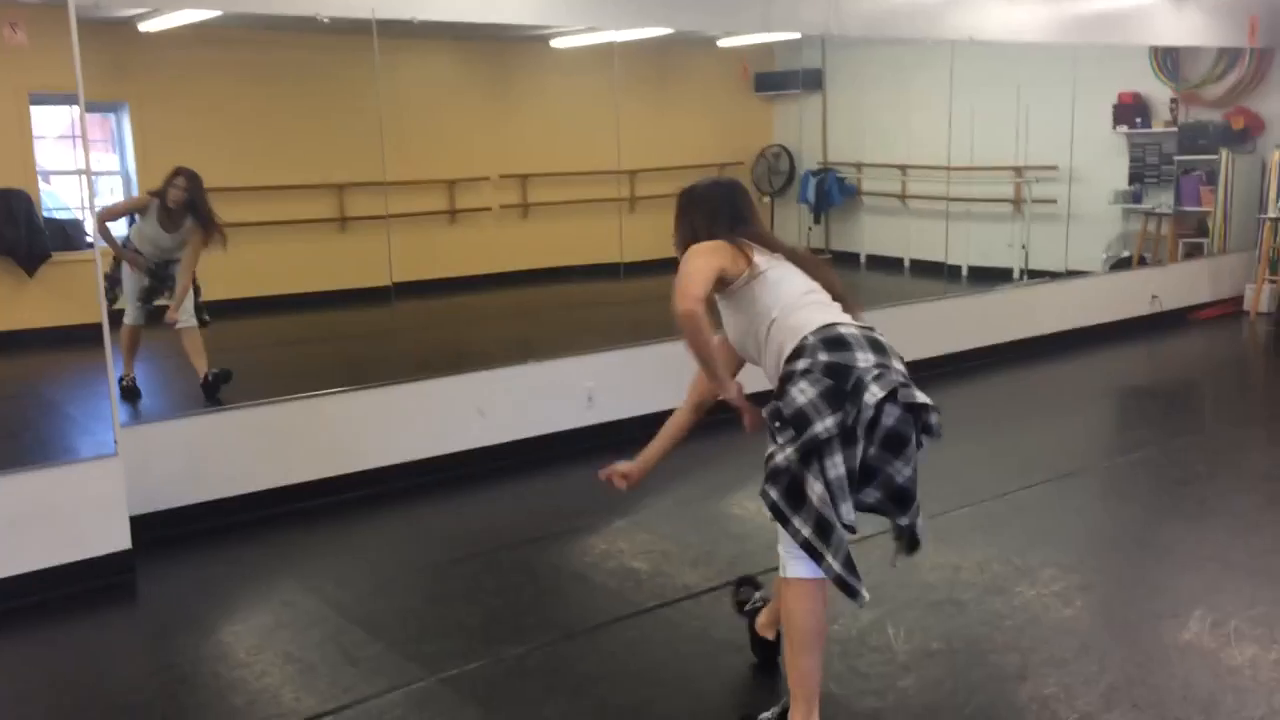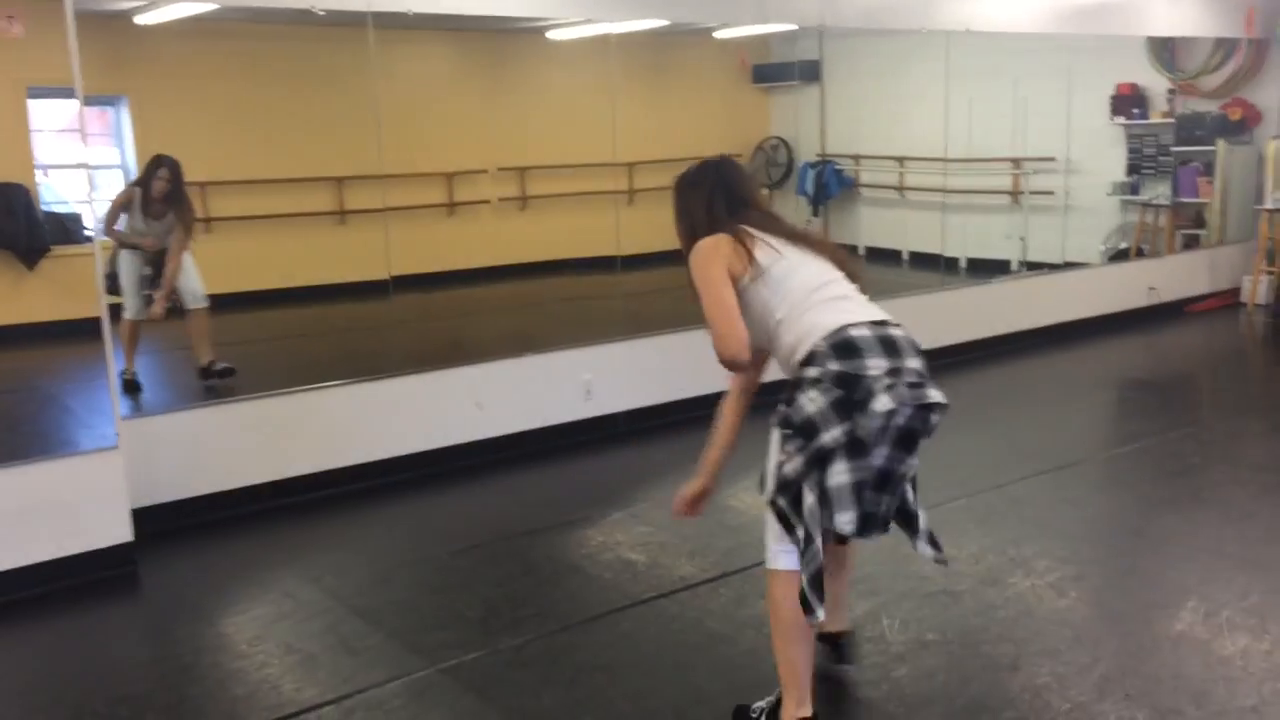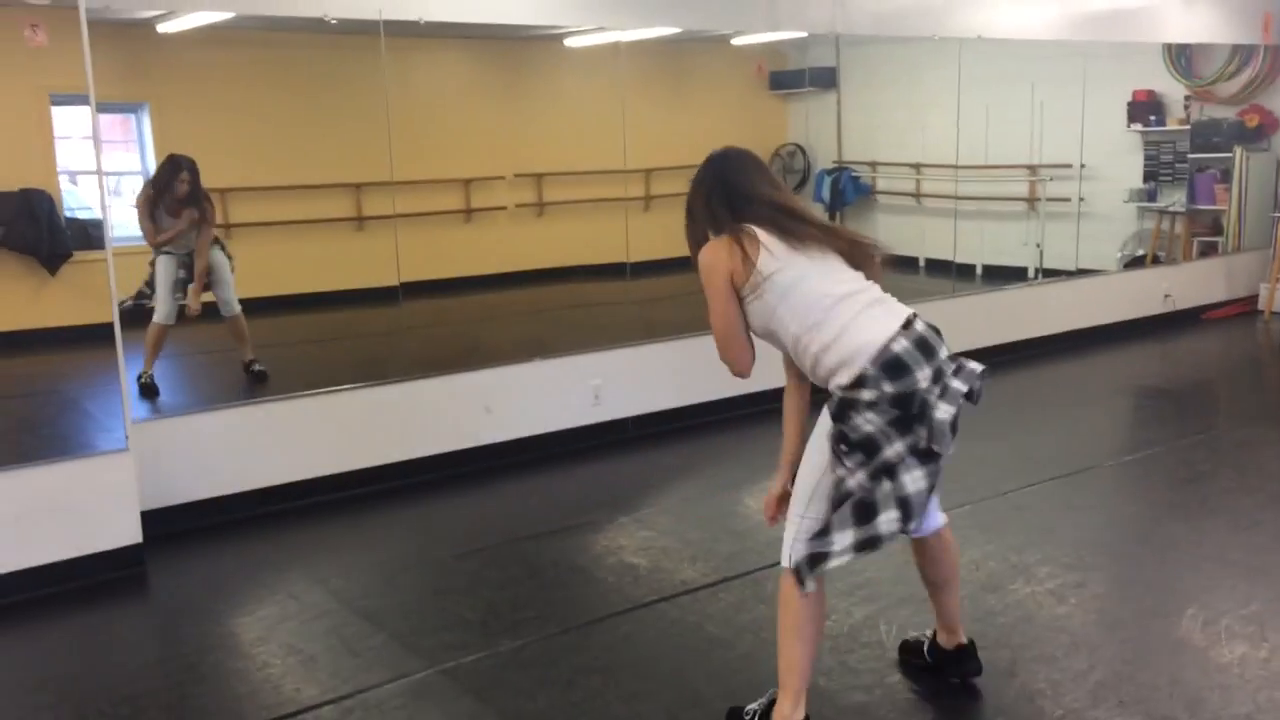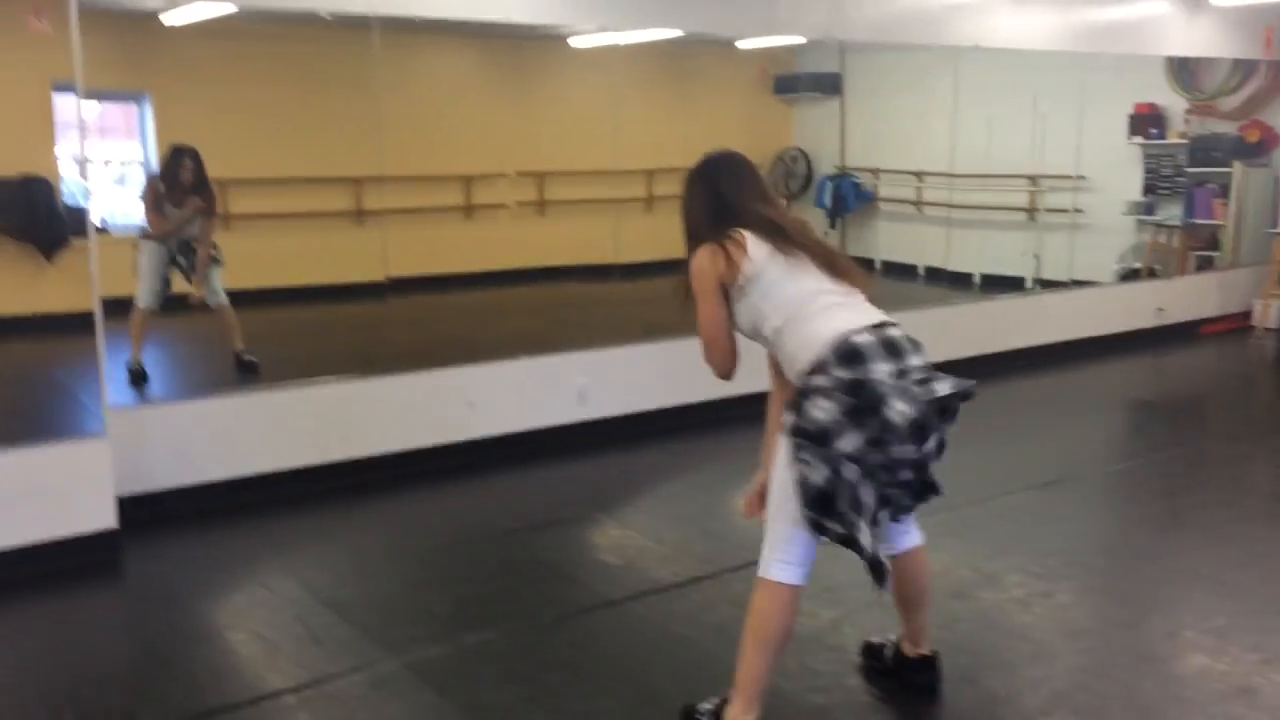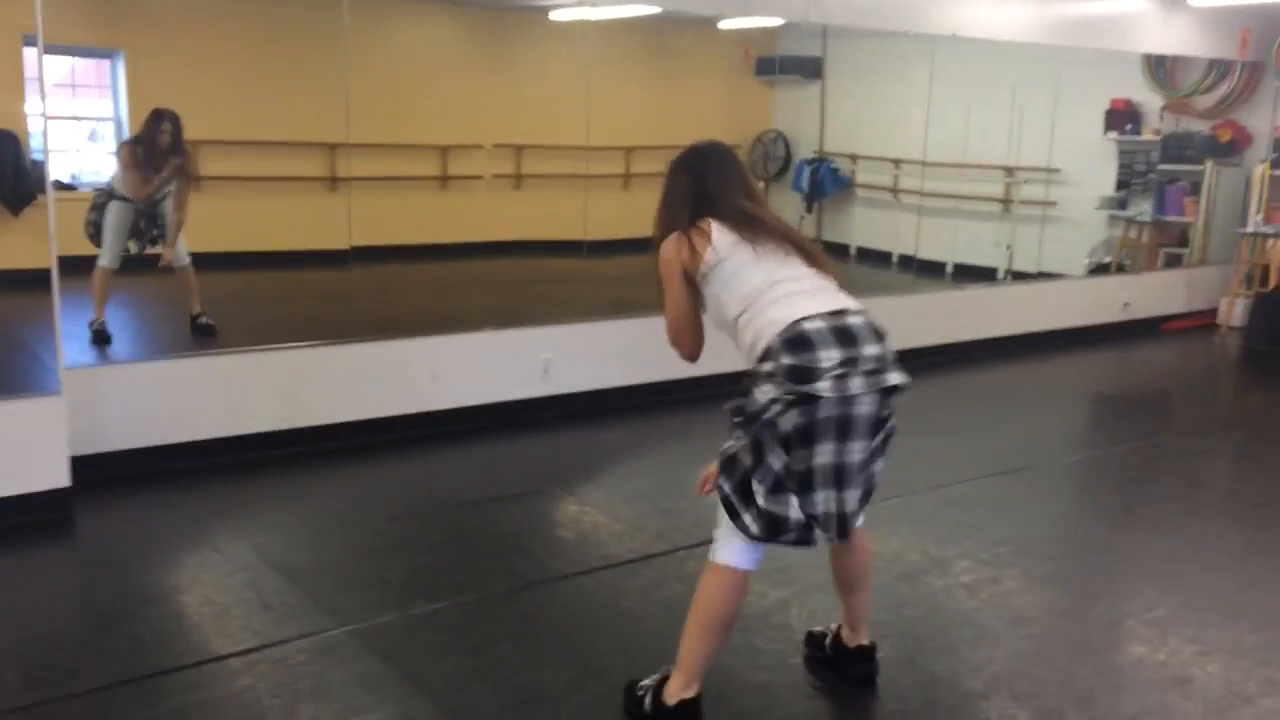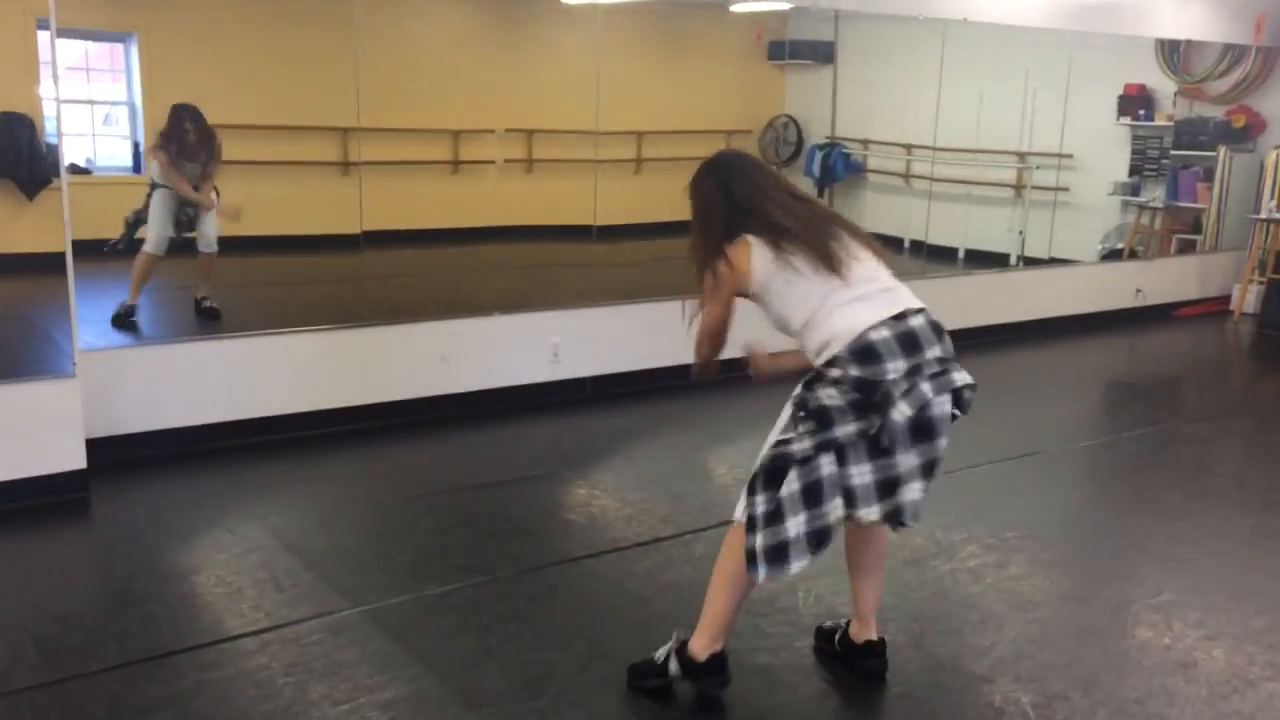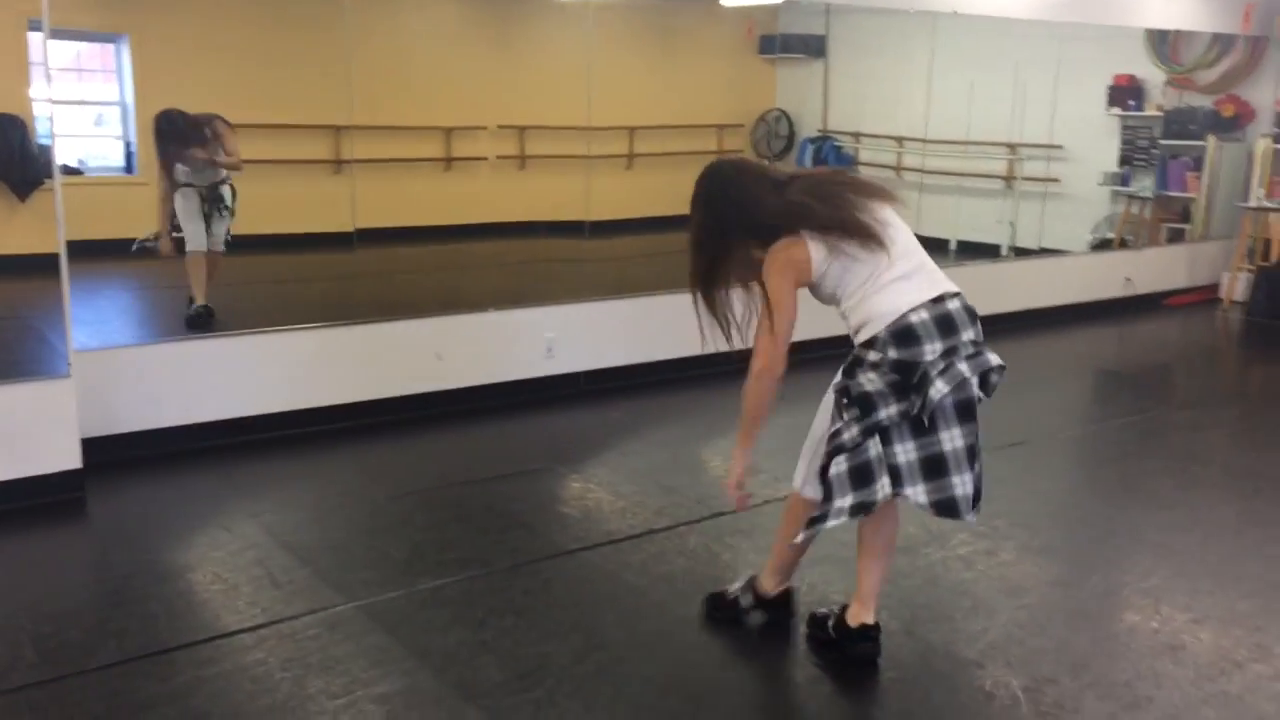
dt=0.2s
person 1, frame 1
left shoulder: (710, 253)
right shoulder: (765, 269)
left elbow: (688, 309)
right elbow: (704, 392)
left wrist: (732, 393)
right wrist: (644, 462)
left hip: (827, 373)
right hip: (875, 374)
left knee: (802, 545)
right knee: (809, 525)
right ankle: (770, 626)
person 1, frame 2
left shoulder: (711, 249)
right shoulder: (783, 246)
left elbow: (732, 351)
right elbow: (746, 381)
left wrist: (758, 356)
right wrist: (706, 476)
left hip: (841, 372)
right hip: (899, 363)
left knee: (789, 542)
right knee: (824, 508)
right ankle: (833, 630)
person 1, frame 3
left shoulder: (720, 253)
right shoulder: (805, 239)
left elbow: (740, 363)
right wrist: (787, 473)
left hip: (873, 385)
right hip: (923, 353)
left knee: (804, 546)
right knee: (917, 508)
right ankle: (953, 645)
person 1, frame 4
left shoulder: (712, 258)
right shoulder: (788, 244)
left elbow: (723, 365)
right wrist: (769, 470)
left hip: (844, 383)
right hip: (900, 363)
left knee: (785, 557)
right knee: (895, 523)
right ankle: (916, 655)
person 1, frame 5
left shoulder: (681, 246)
right shoulder: (771, 235)
left elbow: (688, 347)
right wrist: (735, 454)
left hip: (799, 369)
right hip: (865, 350)
left knee: (740, 538)
right knee: (839, 509)
right ankle: (856, 644)
person 1, frame 6
left shoulder: (734, 258)
right shoulder: (825, 226)
left elbow: (707, 352)
left wrist: (701, 366)
right wrist: (786, 362)
left hip: (861, 370)
right hip: (926, 348)
left knee: (764, 501)
right knee: (866, 495)
left ankle: (702, 652)
right ankle: (864, 637)
person 1, frame 7
left shoulder: (786, 253)
right shoulder: (845, 196)
left elbow: (770, 364)
left wrist: (741, 453)
left hip: (895, 349)
right hip: (957, 325)
left knee: (819, 472)
right knee: (883, 479)
left ankle: (769, 591)
right ankle: (860, 621)
person 2, frame 1
left shoulder: (194, 224)
right shoulder: (148, 203)
left elbow: (187, 269)
right elbow: (100, 218)
left wrist: (175, 308)
right wrist: (121, 254)
left hip: (174, 262)
right hip: (138, 257)
left knee: (186, 317)
right knee: (134, 316)
left ankle: (205, 377)
right ankle: (127, 375)
person 2, frame 2
left shoulder: (180, 209)
right shoulder: (131, 196)
left elbow: (176, 257)
right elbow: (109, 229)
left wrist: (162, 297)
right wrist: (142, 242)
left hip: (170, 249)
right hip: (135, 250)
left knee: (196, 296)
right knee: (134, 309)
left ankle: (206, 362)
right ankle: (128, 369)
person 2, frame 3
left shoulder: (201, 205)
right shoulder: (148, 199)
left elbow: (202, 252)
right elbow: (153, 241)
left wrist: (196, 293)
right wrist: (182, 226)
left hip: (204, 250)
right hip: (170, 254)
left knee: (230, 304)
right knee: (164, 313)
left ankle: (250, 360)
right ankle: (146, 372)
person 2, frame 4
left shoulder: (203, 195)
right shoulder: (155, 189)
left elbow: (205, 242)
right elbow: (159, 231)
left wrist: (200, 283)
right wrist: (187, 214)
left hip: (192, 241)
right hip: (158, 242)
left knee: (216, 294)
right knee: (147, 296)
left ankle: (241, 352)
right ankle: (135, 360)
person 2, frame 5
left shoulder: (179, 158)
right shoulder: (130, 152)
left elbow: (180, 207)
right elbow: (139, 194)
left wrist: (170, 246)
right wrist: (166, 175)
left hip: (160, 200)
right hip: (124, 199)
left knee: (180, 254)
right knee: (109, 256)
left ankle: (197, 314)
right ankle: (98, 320)
person 2, frame 6
left shoulder: (210, 143)
right shoulder: (163, 149)
left elbow: (207, 182)
right elbow: (182, 188)
left wrist: (210, 205)
right wrist: (219, 208)
left hip: (199, 189)
right hip: (167, 189)
left knee: (209, 241)
right knee: (156, 242)
left ankle: (203, 298)
right ankle: (130, 303)
person 2, frame 7
left shoulder: (214, 127)
right shoulder: (169, 148)
left elbow: (237, 162)
right elbow: (165, 191)
left wrist: (209, 159)
right wrist: (164, 235)
left hip: (218, 185)
right hip: (187, 187)
left knee: (217, 243)
right knee: (195, 241)
left ankle: (198, 298)
right ankle: (198, 304)
